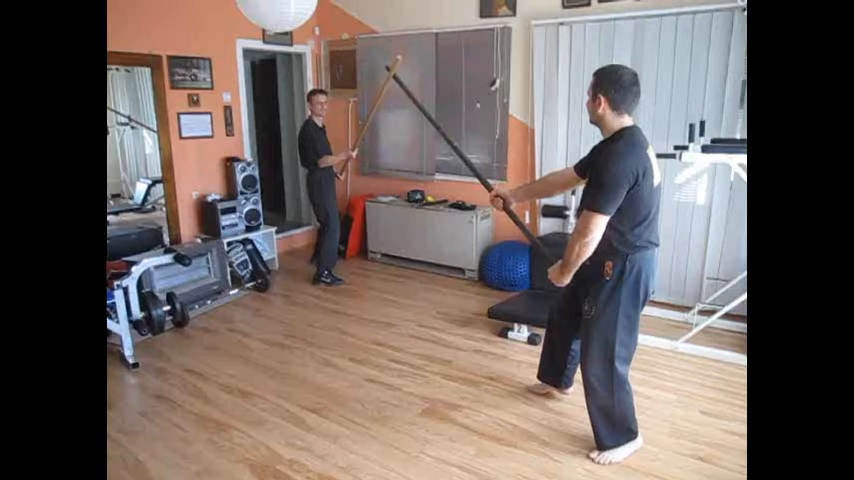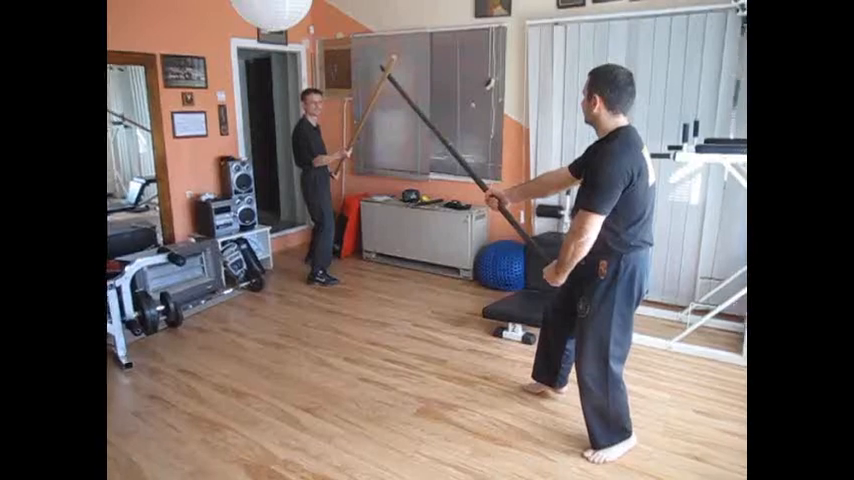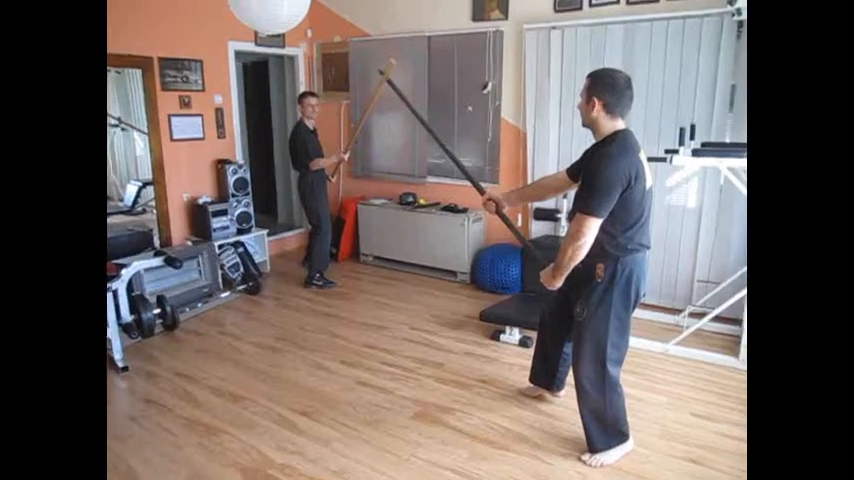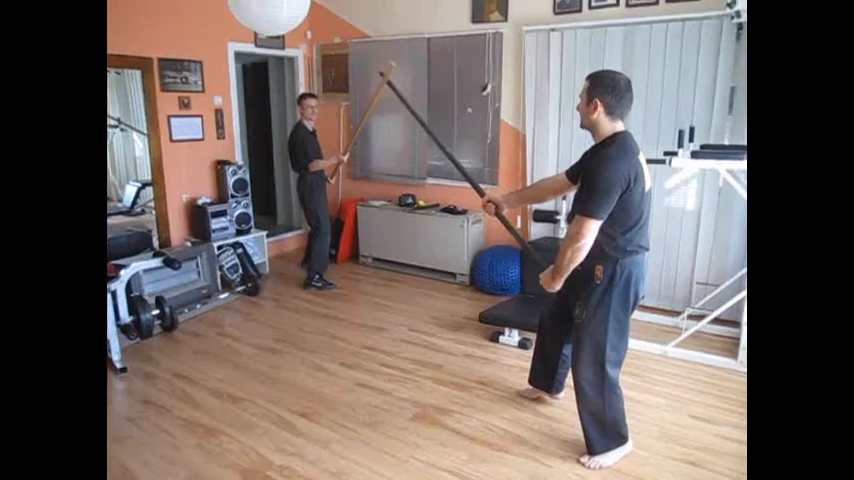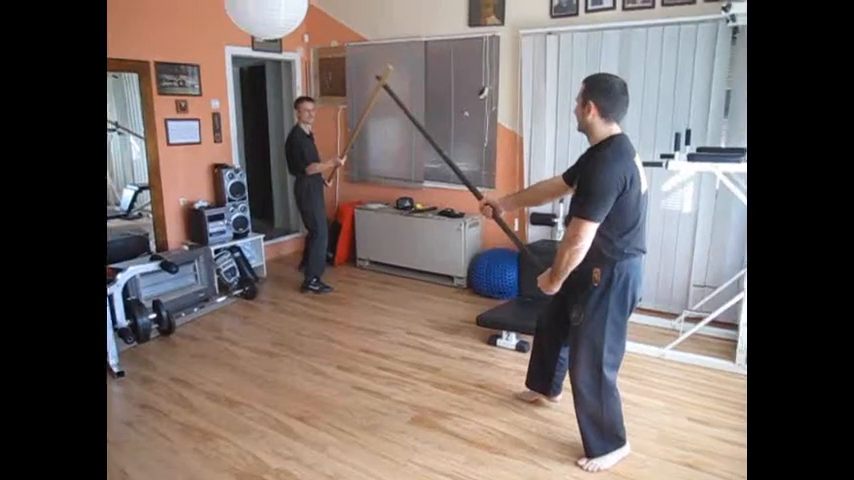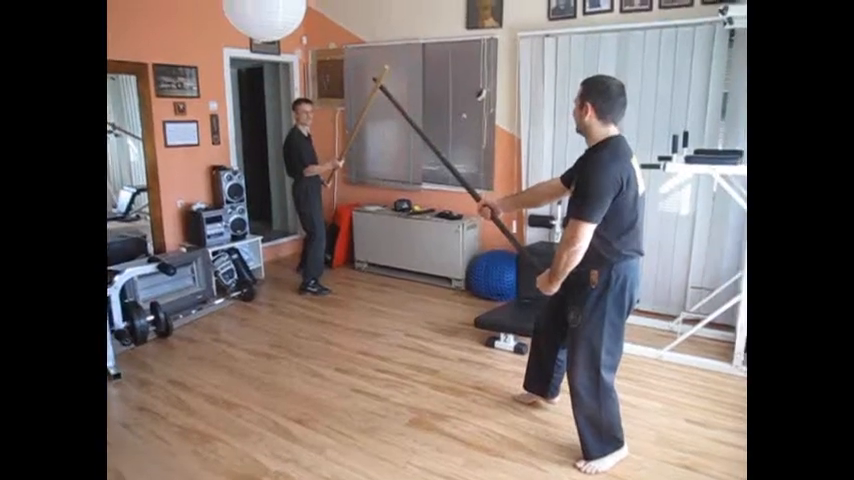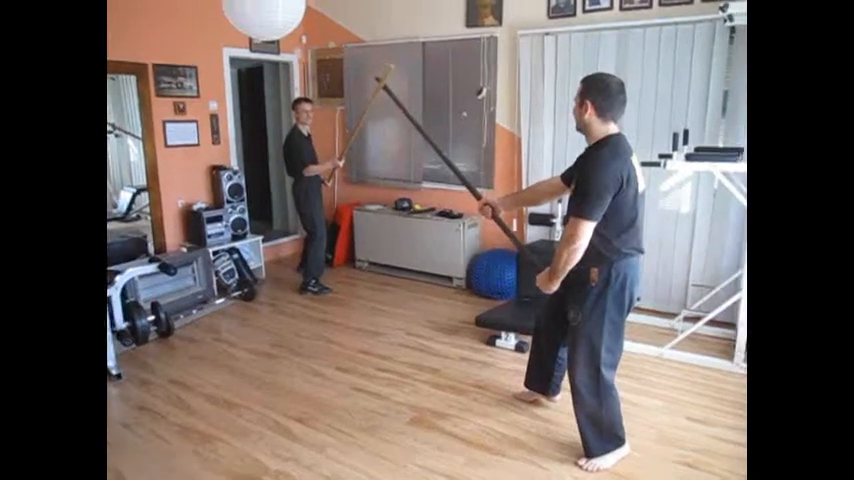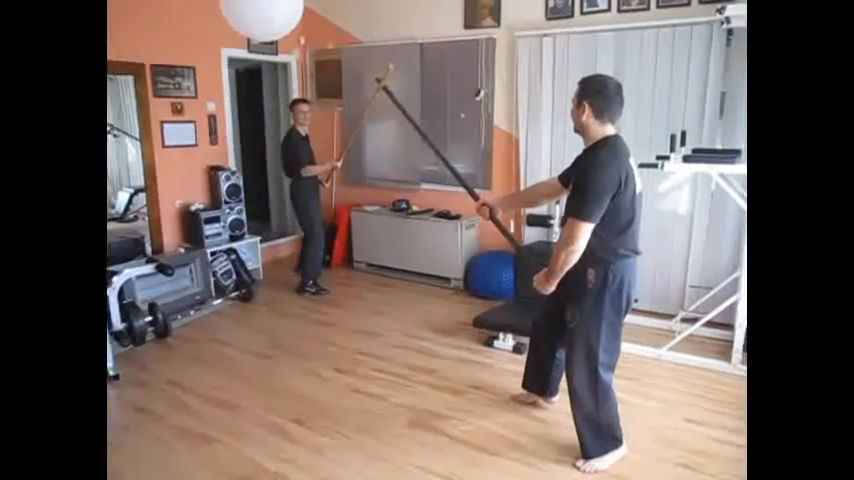
dt=0.2s
person 1, frame 1
left shoulder: (619, 156)
right shoulder: (621, 144)
left elbow: (589, 230)
right elbow: (566, 178)
left wrist: (564, 270)
right wrist: (516, 195)
left hip: (623, 267)
right hip: (608, 259)
left knee: (602, 355)
right knee: (564, 316)
left ankle: (621, 437)
right ankle: (557, 379)
person 1, frame 2
left shoulder: (614, 156)
right shoulder: (615, 144)
left elbow: (584, 231)
right elbow: (561, 178)
left wrist: (559, 270)
right wrist: (511, 195)
left hip: (617, 267)
right hip: (603, 259)
left knee: (597, 354)
right knee: (558, 316)
left ankle: (615, 436)
right ankle: (551, 379)
person 1, frame 3
left shoulder: (612, 160)
right shoulder: (612, 147)
left elbow: (581, 234)
right elbow: (558, 182)
left wrist: (556, 274)
right wrist: (508, 198)
left hip: (614, 270)
right hip: (599, 262)
left knee: (594, 357)
right knee: (555, 319)
left ankle: (612, 440)
right ankle: (549, 382)
person 1, frame 4
left shoulder: (611, 161)
right shoulder: (610, 149)
left elbow: (581, 235)
right elbow: (557, 184)
left wrist: (556, 275)
right wrist: (507, 200)
left hip: (613, 271)
right hip: (599, 264)
left knee: (593, 359)
right knee: (554, 321)
left ankle: (611, 441)
right ankle: (547, 384)
person 1, frame 5
left shoulder: (607, 163)
right shoulder: (606, 152)
left elbow: (578, 238)
right elbow: (555, 186)
left wrist: (554, 278)
right wrist: (505, 202)
left hip: (610, 274)
right hip: (596, 267)
left knee: (590, 362)
right knee: (552, 324)
left ankle: (609, 444)
right ankle: (545, 387)
person 1, frame 6
left shoulder: (604, 164)
right shoulder: (606, 153)
left elbow: (576, 239)
right elbow: (553, 188)
left wrist: (552, 278)
right wrist: (503, 204)
left hip: (608, 276)
right hip: (593, 268)
left knee: (589, 363)
right knee: (549, 326)
left ankle: (607, 446)
right ankle: (543, 389)
person 1, frame 7
left shoulder: (604, 162)
right shoulder: (606, 151)
left elbow: (576, 238)
right elbow: (553, 187)
left wrist: (552, 277)
right wrist: (503, 203)
left hip: (607, 274)
right hip: (593, 267)
left knee: (589, 361)
right knee: (550, 324)
left ankle: (608, 444)
right ankle: (544, 387)
person 1, frame 8
left shoulder: (602, 163)
right shoulder: (603, 152)
left elbow: (574, 239)
right elbow: (551, 188)
left wrist: (550, 277)
right wrist: (501, 203)
left hip: (604, 275)
right hip: (590, 268)
left knee: (587, 362)
right knee: (548, 326)
left ankle: (605, 445)
right ankle: (541, 389)
person 2, frame 1
left shoulder: (319, 127)
right shoulder: (309, 130)
right elbow: (320, 161)
left wrist: (333, 169)
right wrist: (344, 156)
left hip: (325, 179)
right hip: (318, 181)
left knee: (326, 222)
right knee: (332, 225)
left ankle: (318, 255)
right ankle: (323, 272)
person 2, frame 2
left shoulder: (313, 126)
right shoulder: (303, 129)
right elbow: (315, 160)
left wrist: (328, 168)
right wrist: (338, 156)
left hip: (319, 178)
right hip: (313, 180)
left knee: (321, 221)
right knee: (326, 224)
left ankle: (313, 255)
right ankle: (317, 272)
person 2, frame 3
left shoulder: (311, 129)
right shoulder: (300, 132)
right elbow: (312, 164)
left wrist: (325, 171)
right wrist: (335, 159)
left hip: (316, 182)
right hip: (310, 183)
left knee: (318, 225)
right knee: (323, 228)
left ankle: (310, 258)
right ankle: (315, 275)
person 2, frame 4
left shoulder: (310, 131)
right shoulder: (299, 134)
right elbow: (311, 165)
left wrist: (324, 173)
right wrist: (335, 160)
left hip: (316, 183)
right hip: (309, 184)
left knee: (318, 226)
right knee: (323, 229)
left ankle: (309, 259)
right ankle: (314, 276)
person 2, frame 5
left shoulder: (307, 134)
right shoulder: (296, 137)
right elbow: (308, 168)
left wrist: (321, 176)
right wrist: (332, 163)
left hip: (313, 186)
right hip: (306, 188)
left knee: (315, 229)
right knee: (320, 232)
left ankle: (306, 263)
right ankle: (311, 280)
person 2, frame 6
left shoulder: (305, 136)
right shoulder: (294, 139)
right elbow: (306, 170)
left wrist: (320, 176)
right wrist: (330, 165)
left hip: (311, 188)
right hip: (304, 190)
left knee: (313, 231)
right knee: (318, 234)
left ankle: (305, 265)
right ankle: (309, 282)
person 2, frame 7
left shoulder: (305, 135)
right shoulder: (294, 139)
right elbow: (305, 170)
left wrist: (321, 175)
right wrist: (330, 165)
left hip: (311, 188)
right hip: (305, 189)
left knee: (314, 231)
right knee: (318, 234)
left ankle: (305, 265)
right ankle: (310, 281)
person 2, frame 8
left shoulder: (303, 136)
right shoulder: (292, 139)
right elbow: (303, 170)
left wrist: (318, 176)
right wrist: (328, 166)
left hip: (309, 188)
right hip: (302, 190)
left knee: (311, 232)
right knee: (316, 235)
left ankle: (303, 265)
right ankle: (308, 282)
